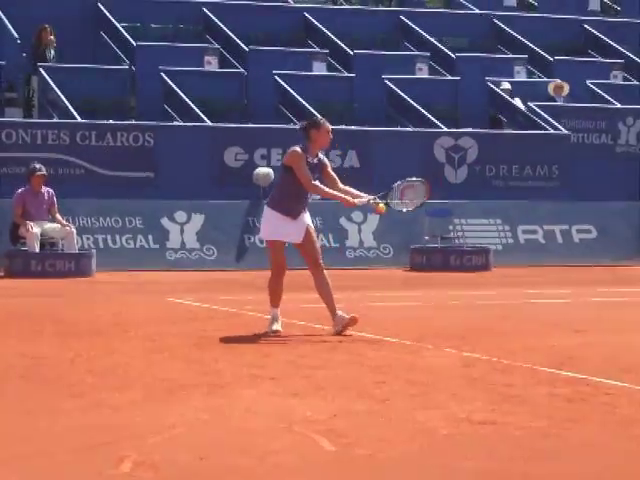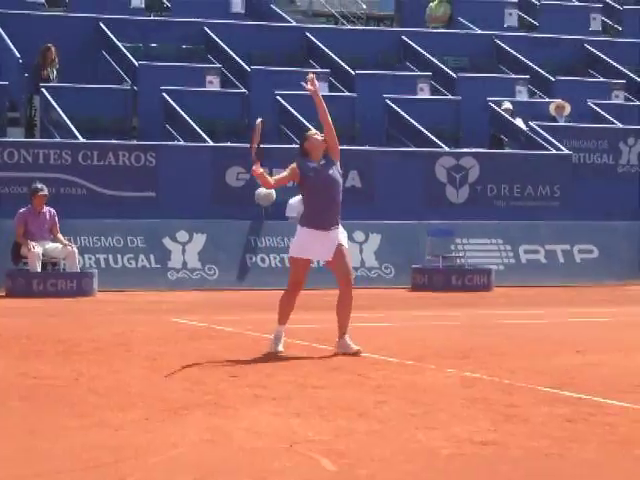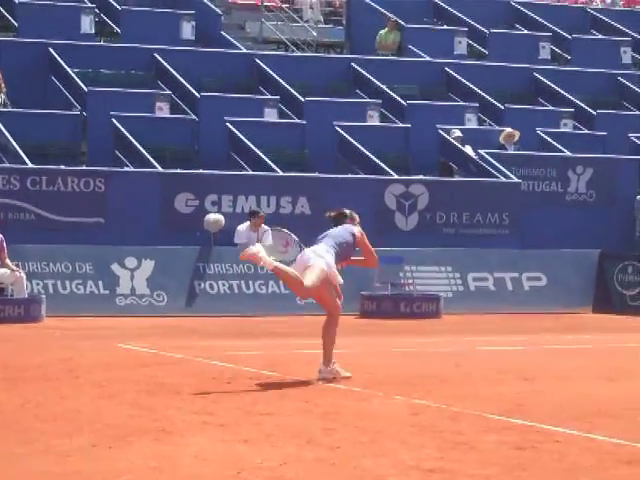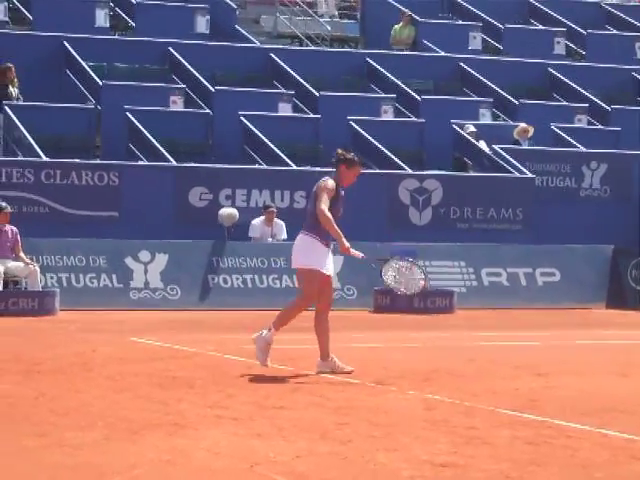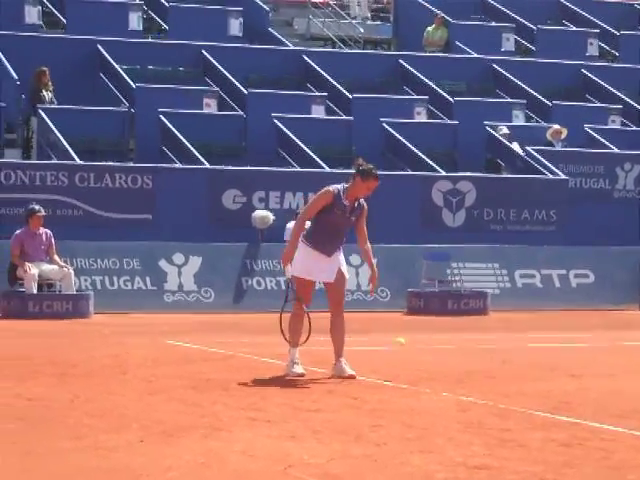
dt=1s
person 1, frame 1
left shoulder: (321, 161)
right shoulder: (296, 153)
left elbow: (338, 186)
right elbow: (310, 186)
left wrist: (366, 197)
right wrist: (343, 199)
left hip: (299, 215)
right hip: (276, 215)
left knee: (317, 265)
right knee: (279, 269)
left ankle: (336, 316)
right ankle: (275, 316)
person 1, frame 2
left shoulder: (333, 159)
right shoulder: (300, 168)
left elbow: (328, 124)
right elbow: (272, 183)
left wrist: (316, 96)
right wrist: (261, 175)
left hip: (333, 233)
right hip: (309, 232)
left knee: (346, 284)
right knee: (295, 286)
left ankle: (342, 340)
right ankle: (279, 334)
person 1, frame 3
left shoulder: (331, 233)
right shoulder: (356, 231)
right elbow: (373, 262)
right wrist: (348, 261)
left hip: (307, 259)
right hip: (320, 257)
left knee: (335, 310)
right knee: (304, 289)
left ankle: (327, 367)
right ankle: (263, 257)
person 1, frame 4
left shoulder: (335, 189)
right shoulder: (328, 183)
right elbow: (322, 211)
right wrist: (341, 240)
left hip: (321, 249)
right hip: (311, 246)
left knee: (324, 306)
right knee: (305, 300)
left ankle: (326, 360)
right ankle: (266, 337)
person 1, frame 5
left shoulder: (361, 208)
right shoulder: (331, 193)
left elbow: (363, 242)
right elbow: (302, 218)
left wrist: (373, 270)
right wrist: (290, 249)
left hip: (333, 257)
right hip: (309, 252)
left knee: (338, 308)
right knee: (301, 307)
left ankle: (339, 362)
right ankle: (293, 359)
